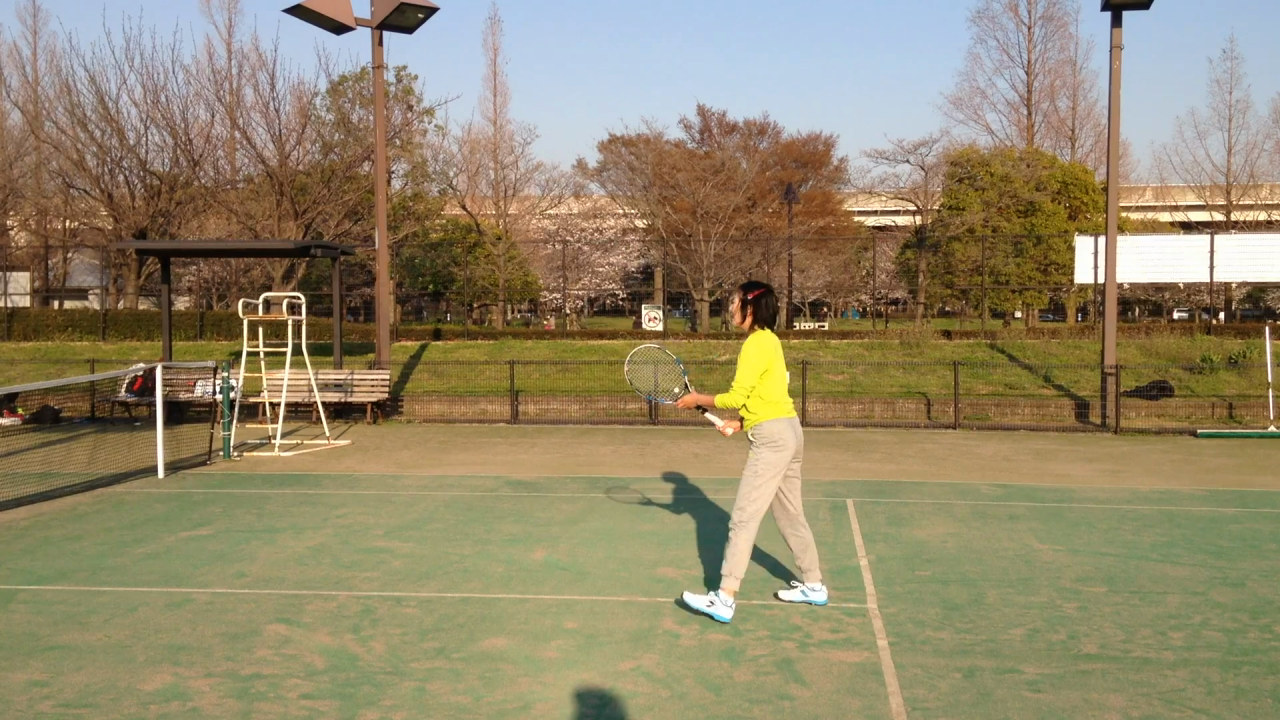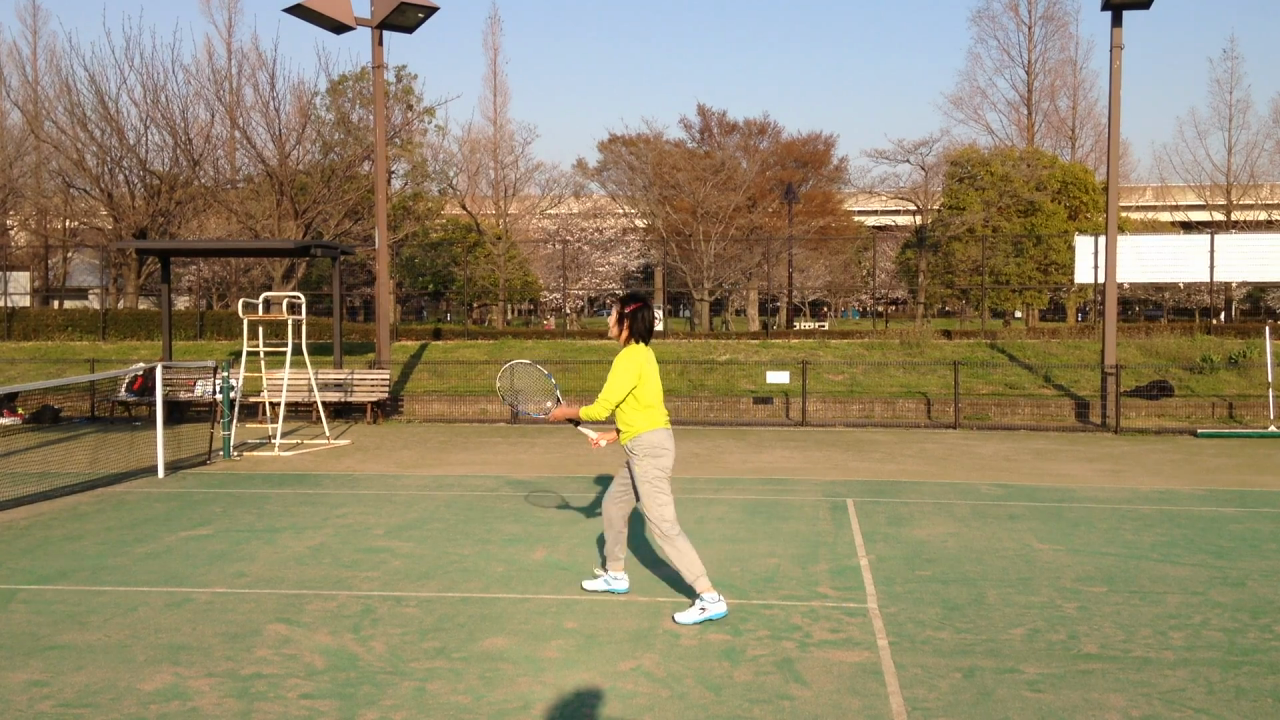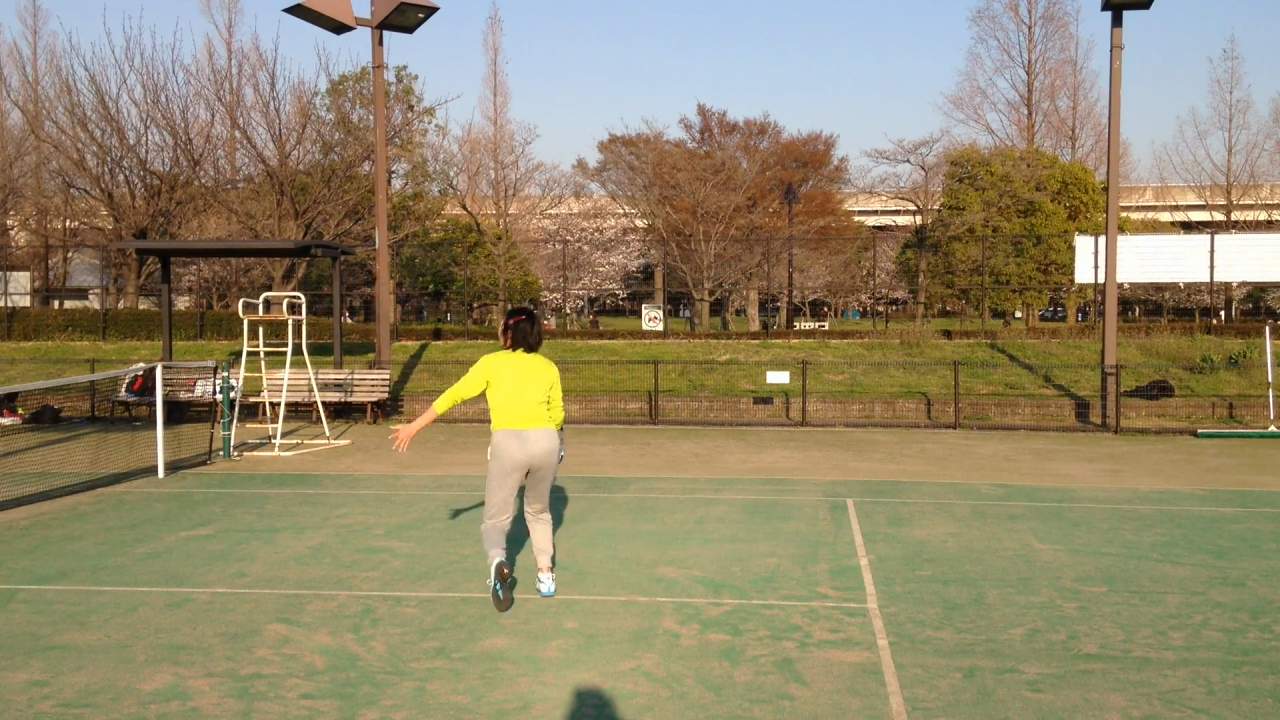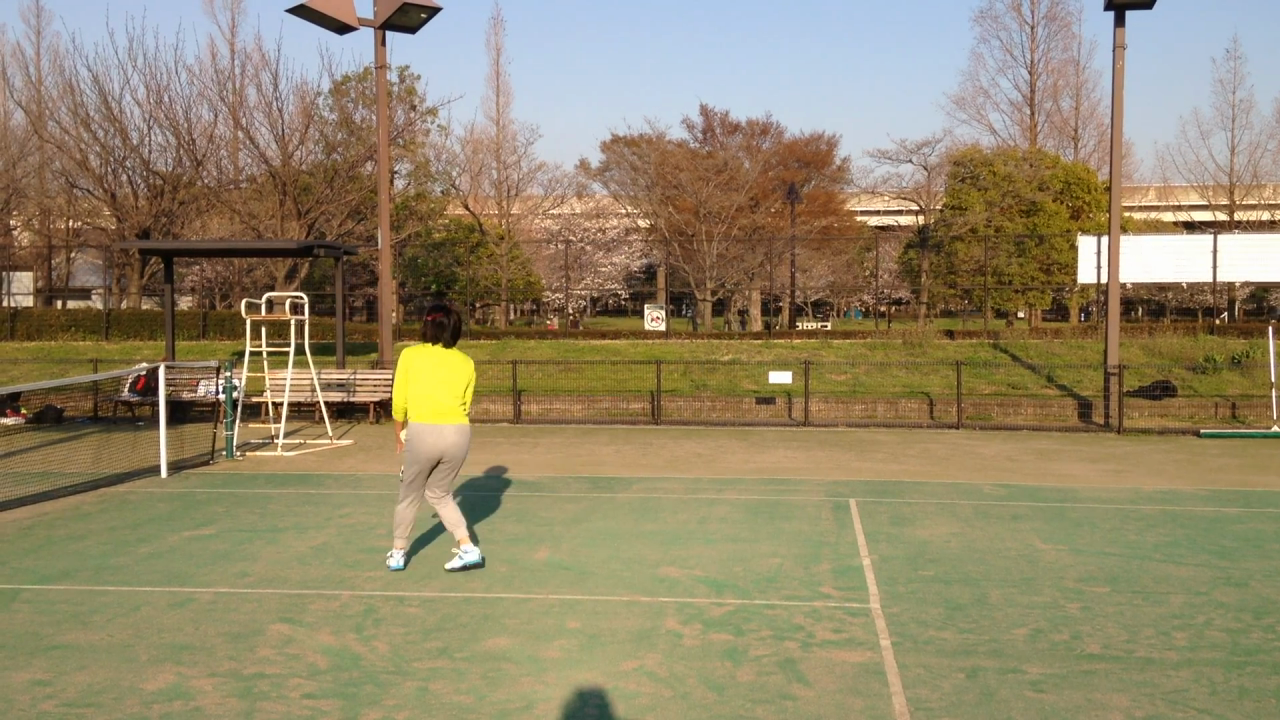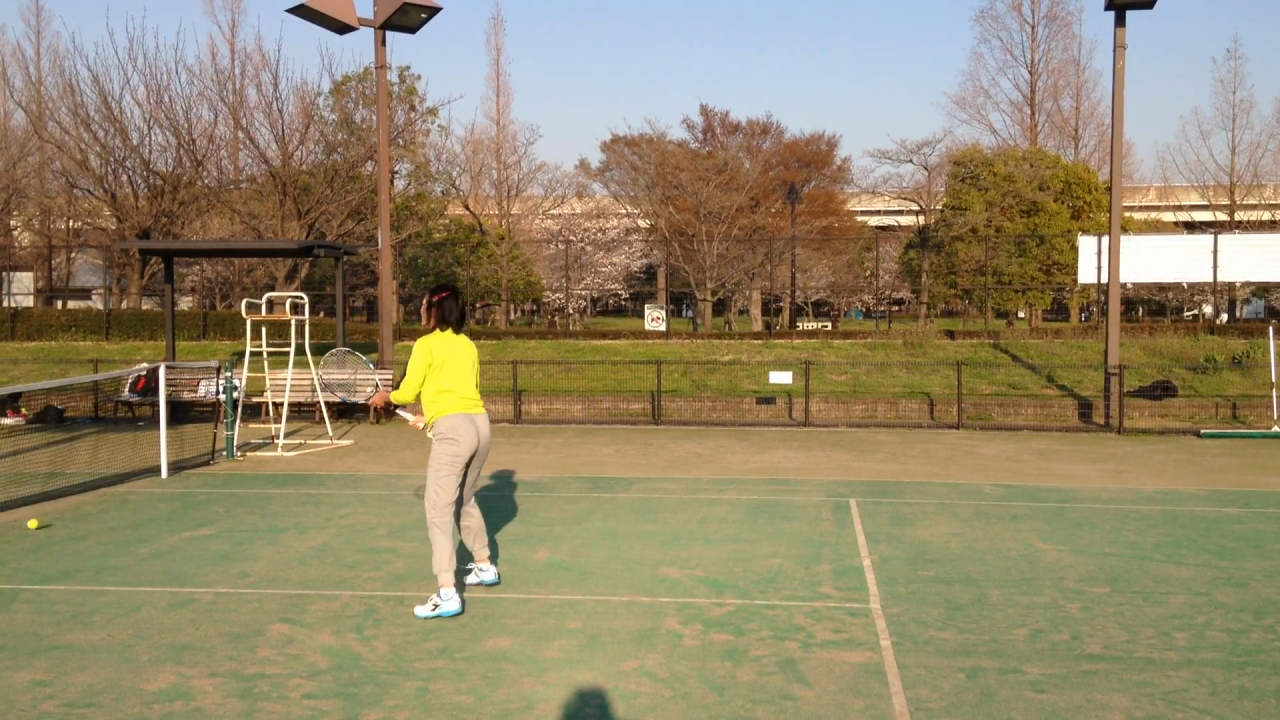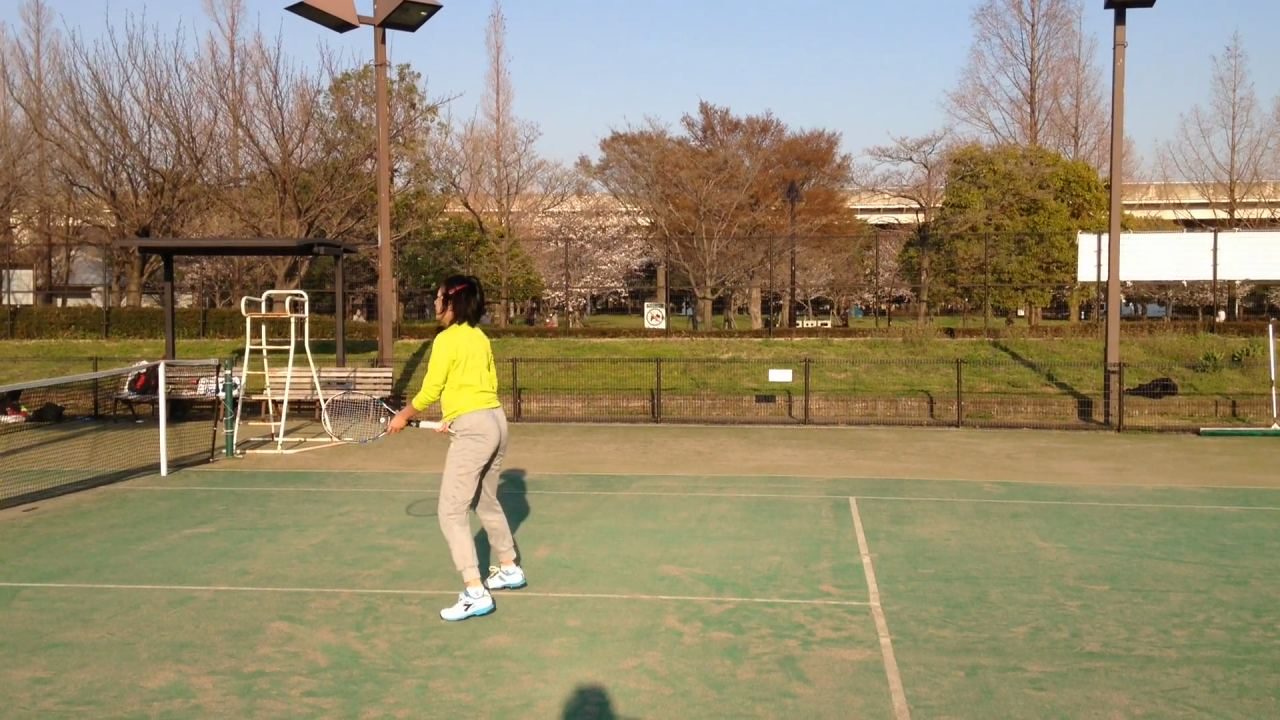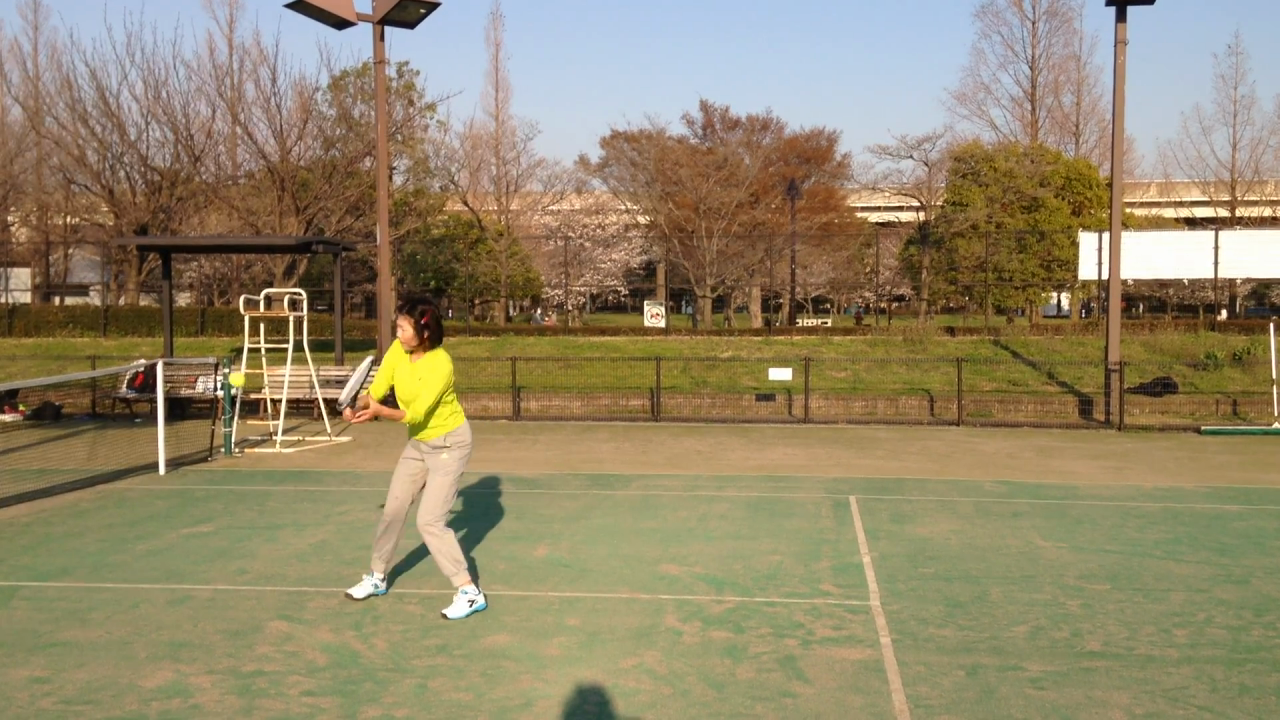
dt=0.7s
person 1, frame 1
left shoulder: (756, 344)
right shoulder: (766, 341)
left elbow: (736, 396)
left wrist: (697, 399)
right wrist: (739, 424)
left hip: (772, 439)
right hip: (784, 434)
left knee: (742, 518)
right knee: (790, 514)
left ankle: (723, 598)
right ankle: (813, 585)
person 1, frame 2
left shoulder: (629, 358)
right shoulder: (641, 354)
left elbow: (601, 409)
left wrist: (566, 412)
right wrist: (613, 435)
left hip: (649, 450)
right hip: (645, 448)
left knee: (665, 528)
right knee: (613, 507)
left ankle: (710, 599)
right ankle: (615, 574)
person 1, frame 3
left shoulder: (493, 362)
right shoulder: (549, 367)
left elbow: (453, 395)
left wrist: (415, 426)
left hip: (509, 443)
right hip: (545, 441)
left knee: (495, 523)
right knee: (538, 511)
left ankle: (500, 564)
right ankle: (546, 575)
person 1, frame 4
left shoulder: (409, 355)
right shoulder: (466, 363)
left elbow: (399, 403)
left wrist: (399, 434)
left hip: (422, 432)
right hip: (458, 434)
left knee: (410, 495)
right knee: (439, 494)
left ankle: (398, 552)
right ankle: (468, 549)
person 1, frame 5
left shoulder: (425, 345)
right shoulder: (467, 345)
left elbow: (406, 393)
left wrist: (382, 397)
right wrist: (431, 415)
left hip: (452, 432)
right hip: (478, 425)
left knee: (437, 516)
right knee: (464, 500)
left ankle: (447, 593)
right ankle: (484, 564)
person 1, frame 6
left shoulder: (446, 340)
right shoulder: (479, 337)
left elbow: (429, 393)
left wrist: (404, 416)
left hip: (473, 430)
right hip: (495, 421)
left knee: (452, 513)
right knee: (487, 501)
left ankle: (475, 593)
right ankle: (509, 568)
person 1, frame 7
left shoulder: (440, 365)
right shoulder: (398, 349)
left elbow: (415, 415)
right elbow: (378, 386)
left wrist: (383, 411)
right wrist: (364, 405)
left hip: (449, 444)
right hip: (418, 442)
left knee: (429, 521)
right knee: (392, 511)
left ankle: (469, 593)
right ankle: (376, 577)
